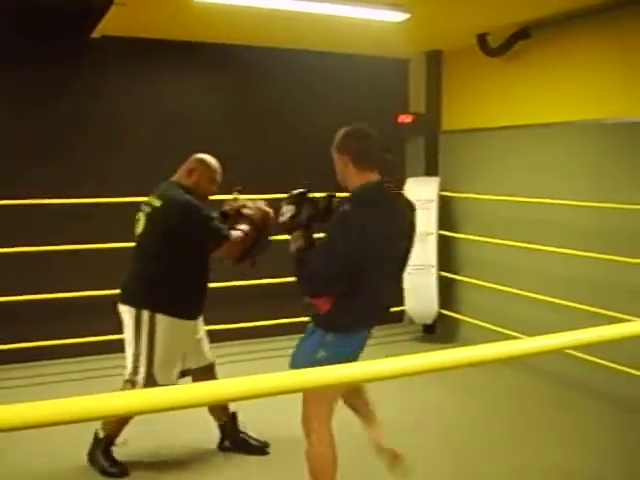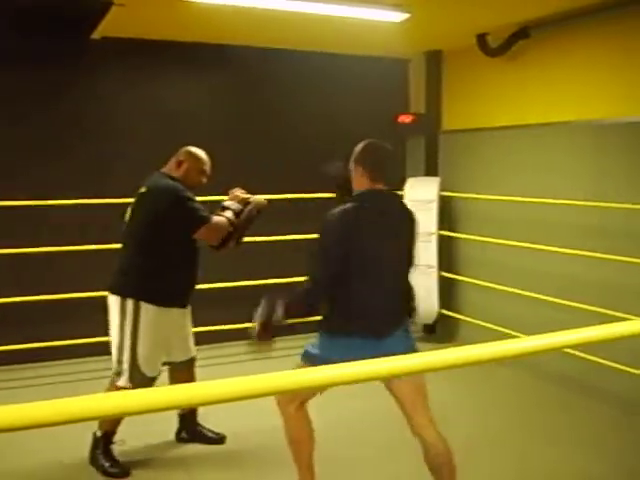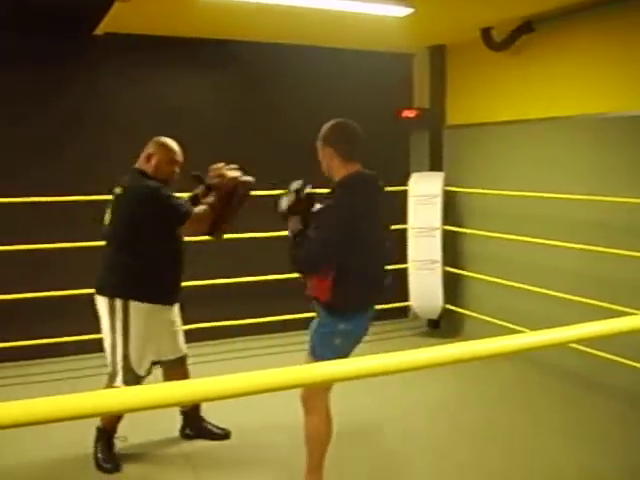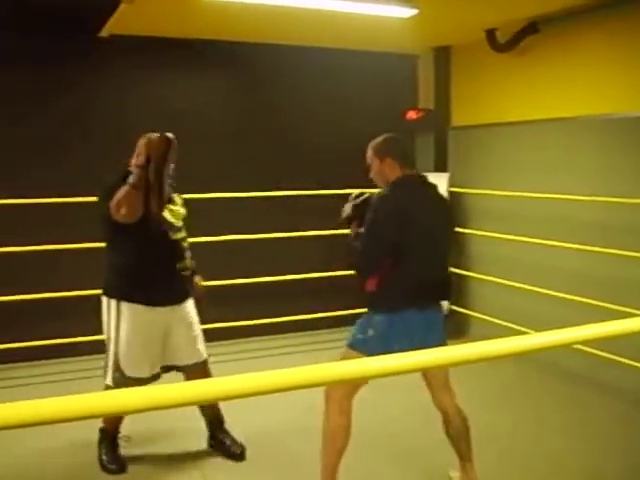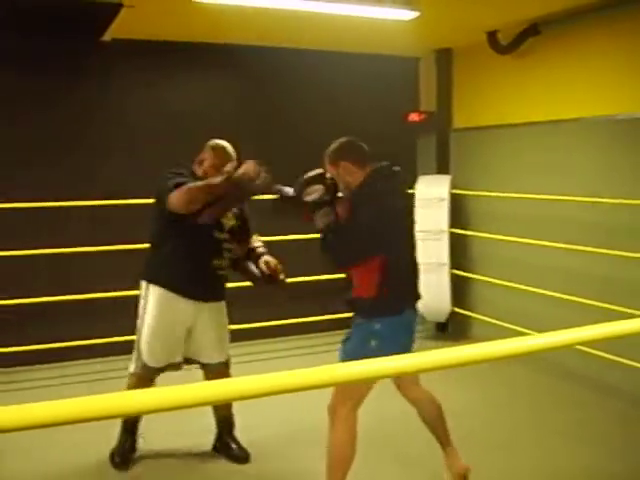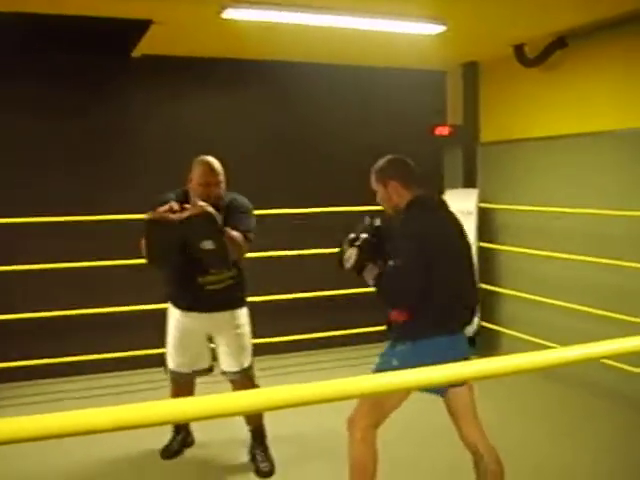
dt=0.5s
person 1, frame 1
left shoulder: (351, 218)
right shoulder: (401, 208)
left elbow: (313, 283)
left wrist: (297, 238)
left hip: (337, 327)
right hip: (364, 319)
left knee: (315, 422)
right knee: (341, 380)
right ankle: (377, 435)
person 1, frame 2
left shoulder: (344, 220)
right shoulder: (403, 218)
left elbow: (320, 286)
left wrist: (279, 309)
left hip: (347, 336)
right hip: (394, 333)
left knee: (291, 401)
right knee: (425, 427)
person 1, frame 3
left shoulder: (342, 206)
right shoulder: (369, 190)
left elbow: (306, 262)
left wrist: (294, 222)
right wrist: (310, 221)
left hip: (342, 311)
right hip: (358, 294)
left knee: (313, 397)
person 1, frame 4
left shoulder: (388, 202)
right shoulder: (437, 201)
left elbow: (365, 261)
left wrist: (355, 224)
left hip: (392, 316)
right hip: (430, 312)
left knee: (337, 394)
right knee: (444, 397)
person 1, frame 5
left shoulder: (377, 196)
right shoulder: (387, 189)
left elbow: (345, 255)
right elbow: (350, 230)
left wrist: (320, 210)
right wrist: (322, 206)
left hip: (380, 317)
right hip: (398, 310)
left knee: (342, 408)
right knee: (411, 389)
person 1, frame 6
left shoulder: (410, 225)
right shoulder: (443, 219)
left elbow: (402, 291)
left wrist: (367, 268)
left hip: (417, 342)
right hip: (453, 339)
left knee: (360, 423)
right knee: (472, 433)
person 2, frame 1
left shoulder: (168, 198)
right shoulder: (184, 205)
left elbow: (191, 242)
right elbow: (227, 249)
right wrist: (251, 223)
left hip: (179, 308)
right hip: (153, 308)
left knee: (204, 370)
right knee: (142, 383)
left ankle: (231, 434)
right ankle: (101, 446)
person 2, frame 2
left shoulder: (163, 191)
right shoulder: (169, 193)
left elbow: (201, 230)
right elbow: (212, 233)
left wrist: (231, 208)
right wrist: (233, 207)
left hip: (170, 298)
right hip: (140, 299)
left knee: (183, 361)
right knee: (131, 376)
left ankle: (188, 425)
right ankle: (100, 446)
person 2, frame 3
left shoulder: (144, 189)
right shoulder: (145, 192)
left elbow: (181, 216)
right elbow: (194, 223)
left wrist: (206, 191)
right wrist: (219, 193)
left hip: (157, 295)
right hip: (128, 298)
left knee: (175, 359)
right knee: (126, 375)
left ankle: (192, 421)
right ankle: (104, 440)
person 2, frame 4
left shoulder: (166, 189)
right shoulder: (121, 189)
right elbow: (126, 213)
left wrist: (190, 273)
right wrist: (143, 165)
left hip: (178, 299)
right hip: (132, 301)
left knee: (198, 366)
right knee: (124, 377)
left ankle: (217, 432)
right ankle: (108, 441)
person 2, frame 5
left shoulder: (229, 200)
right shoulder: (179, 182)
left elbow: (244, 239)
right elbow: (182, 203)
left wrist: (261, 257)
right wrist: (231, 180)
left hip: (211, 296)
right hip: (167, 291)
left knee: (218, 366)
right knee: (146, 366)
left ankle: (225, 435)
right ankle: (128, 432)
person 2, frame 6
left shoulder: (236, 205)
right shoulder: (171, 204)
left elbow: (239, 248)
right elbow: (150, 252)
left wrist: (211, 222)
left hip: (229, 307)
right hip: (183, 308)
left knee: (242, 374)
right knee: (180, 373)
left ankle: (258, 442)
right ankle: (182, 432)
